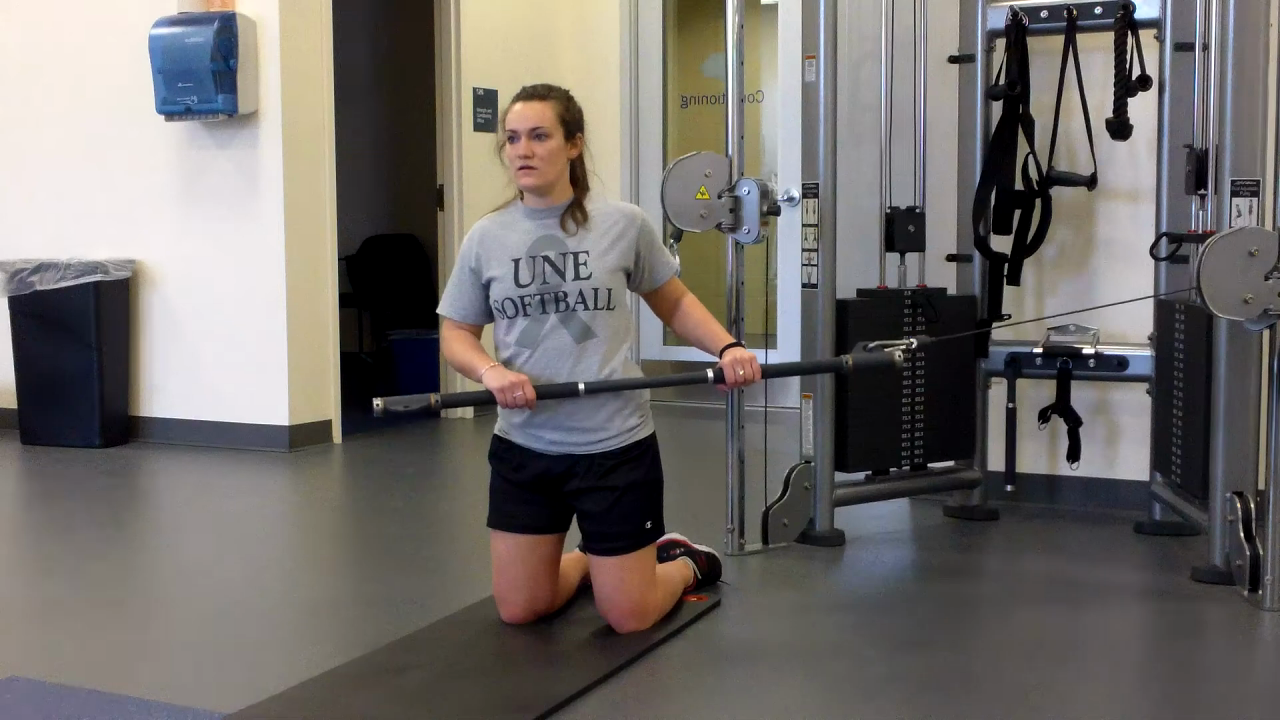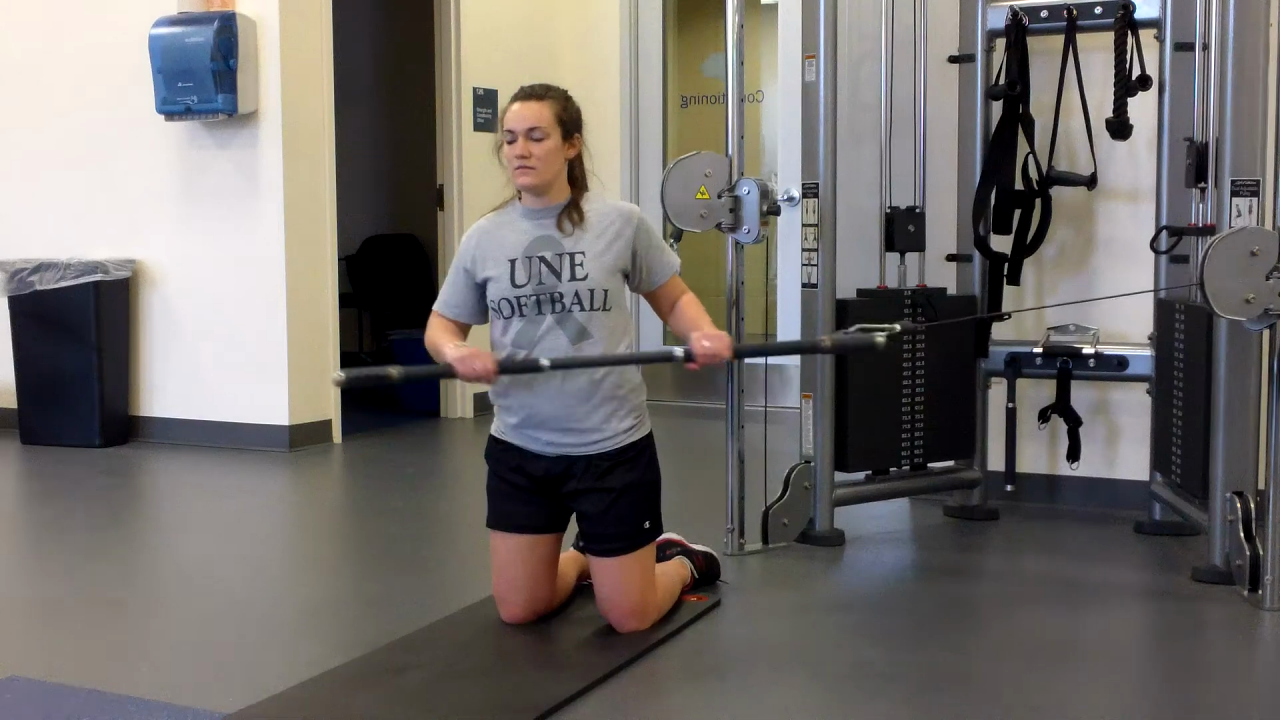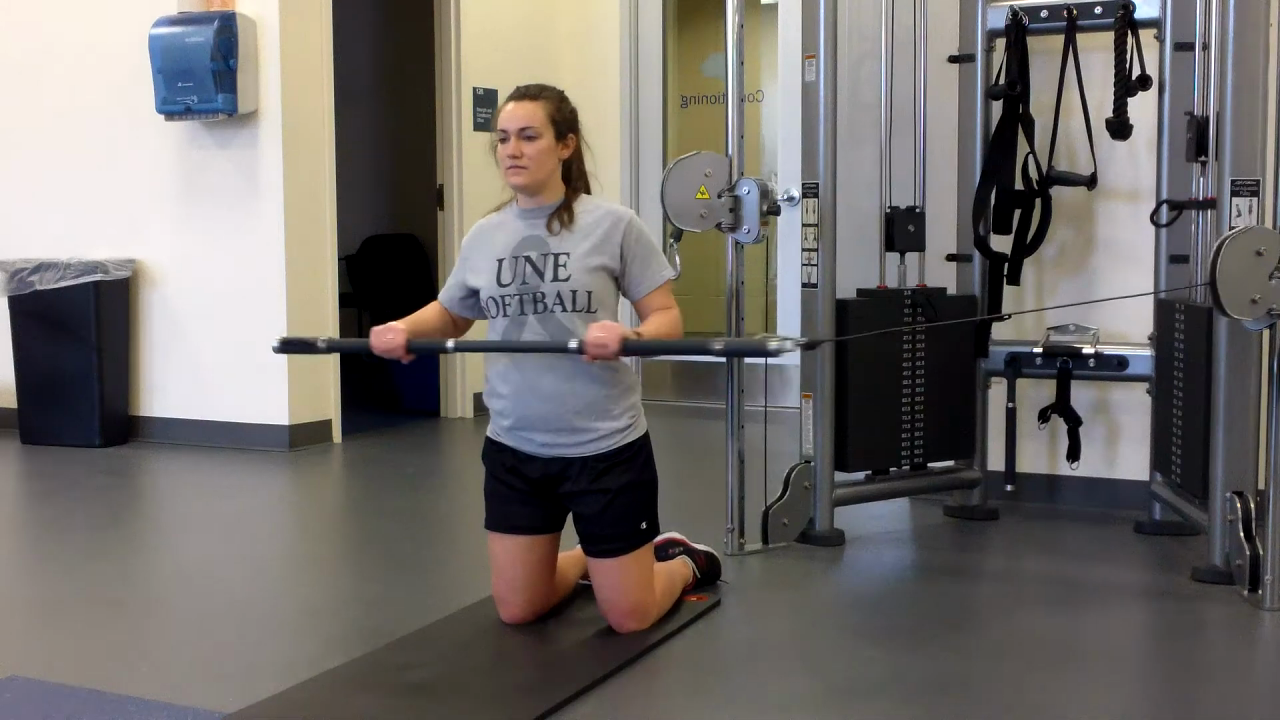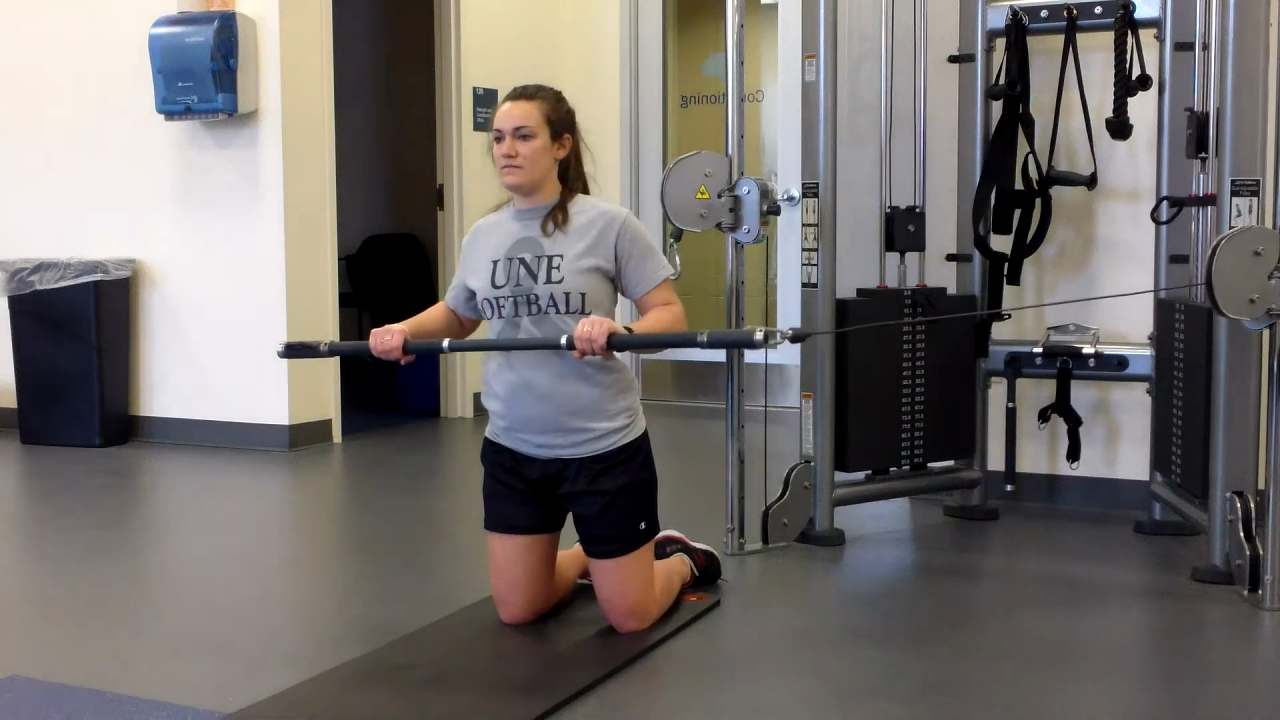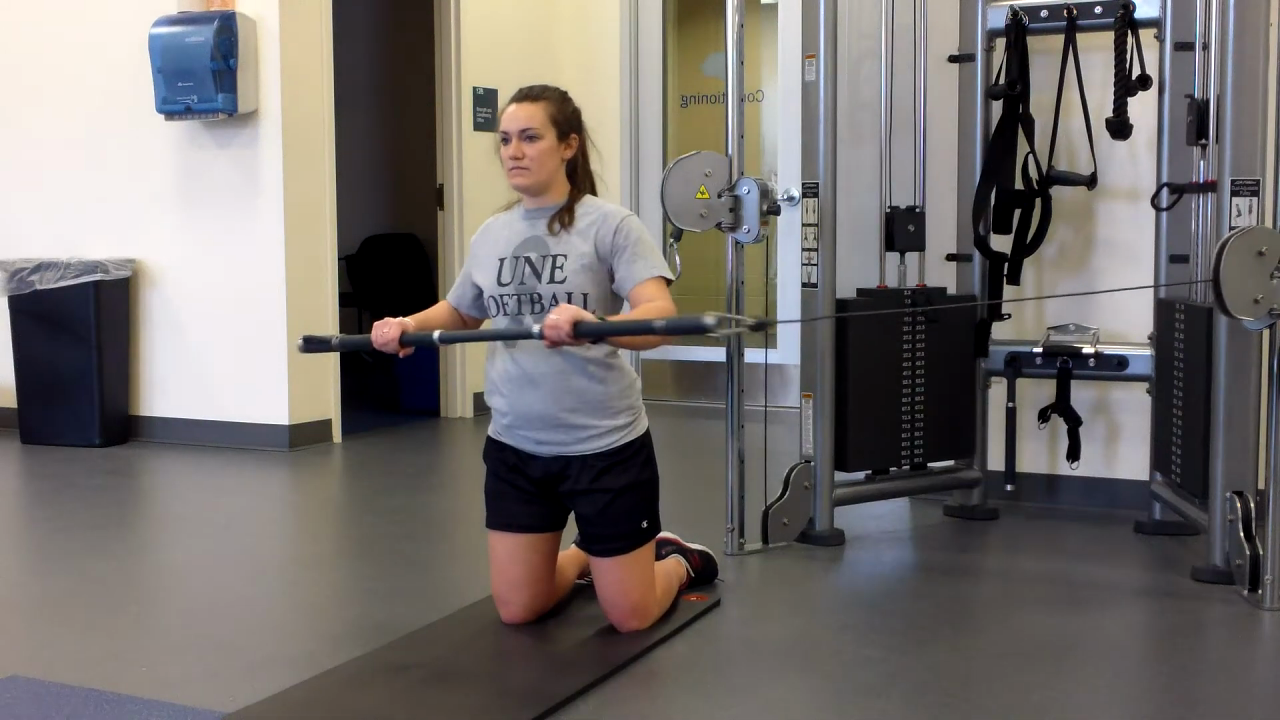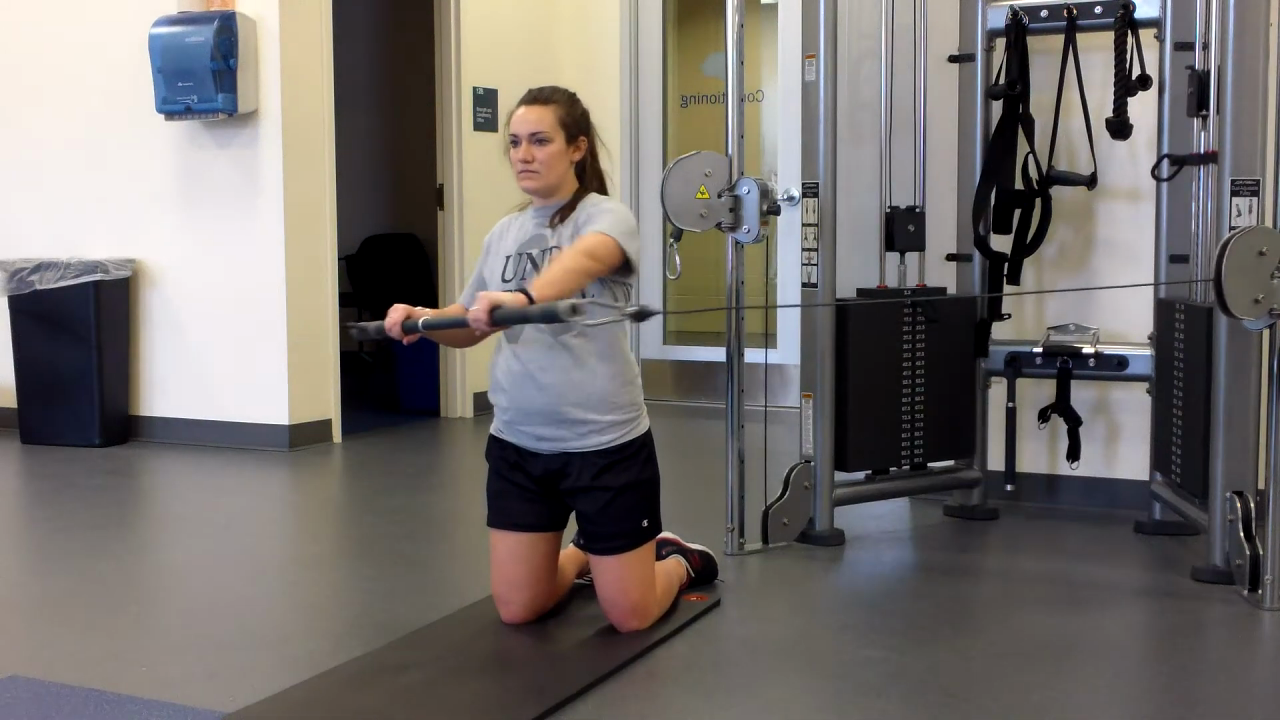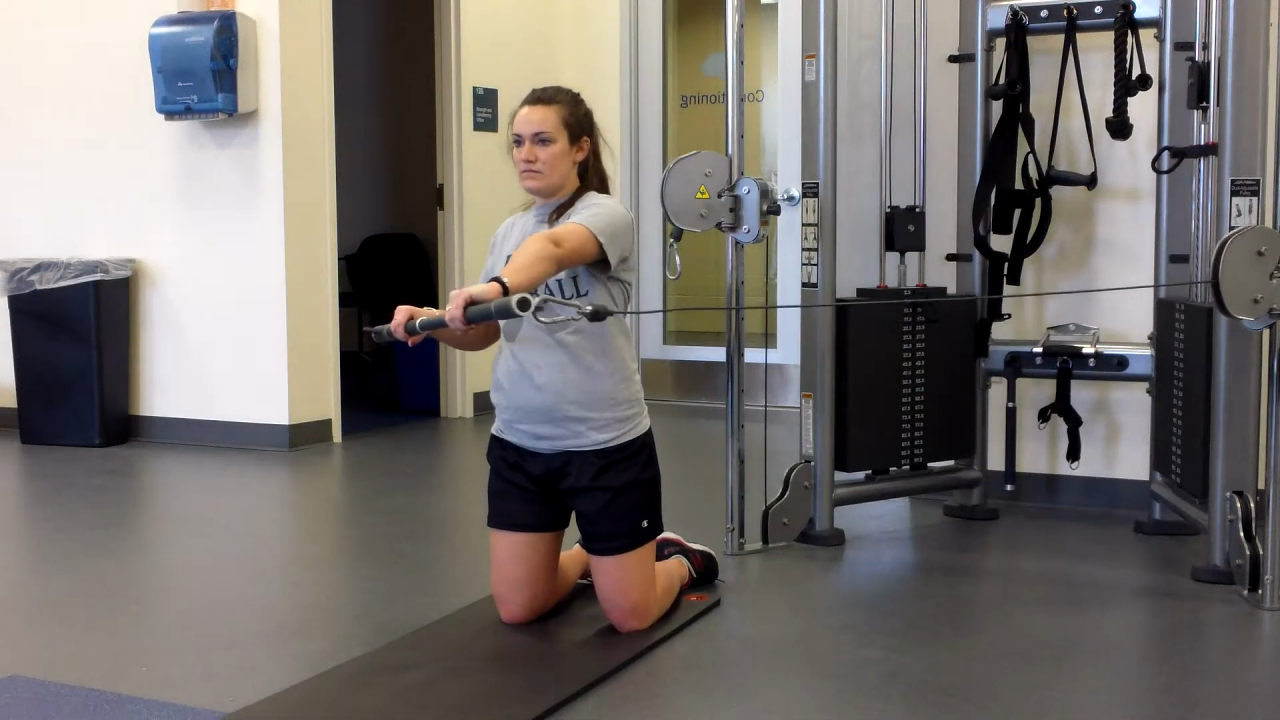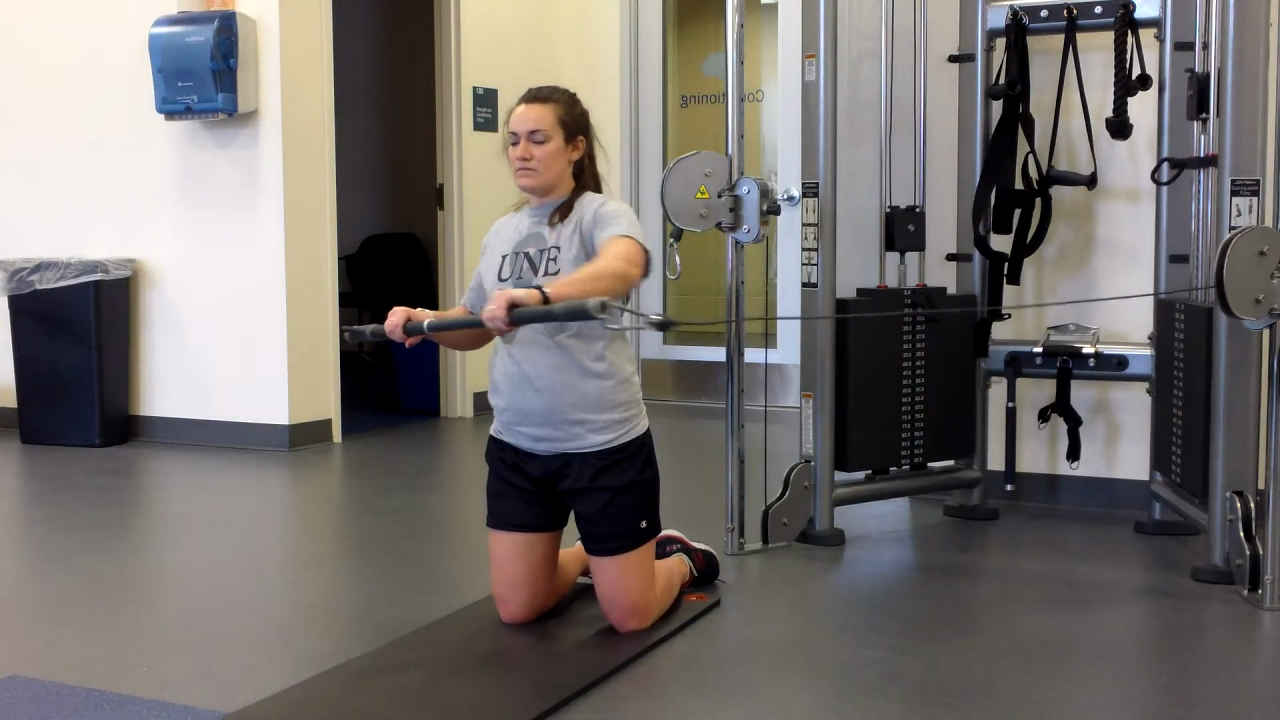
dt=0.3s
person 1, frame 1
left shoulder: (624, 224)
right shoulder: (484, 238)
left elbow: (674, 302)
right elbow: (455, 335)
left wrist: (727, 347)
right wrist: (489, 370)
left hip: (614, 445)
right hip: (523, 447)
left knee: (629, 616)
right knee: (519, 610)
left ankle: (684, 562)
right ankle: (590, 560)
person 1, frame 2
left shoulder: (621, 223)
right shoulder: (483, 237)
left elbow: (673, 298)
right elbow: (443, 324)
left wrist: (703, 333)
right wrist: (453, 350)
left hip: (611, 444)
right hip: (520, 447)
left knee: (630, 617)
right knee: (518, 611)
left ankle: (683, 561)
right ankle: (585, 557)
person 1, frame 3
left shoulder: (614, 225)
right shoulder: (483, 236)
left elbow: (667, 320)
right elbow: (451, 315)
left wrist: (628, 335)
right wrist: (404, 328)
left hip: (605, 446)
right hip: (514, 448)
left knee: (629, 617)
right knee: (517, 610)
left ankle: (681, 561)
right ankle: (587, 560)
person 1, frame 4
left shoulder: (609, 226)
right shoulder: (481, 236)
left elbow: (670, 315)
right elbow: (456, 317)
left wrist: (620, 332)
right wrist: (403, 329)
left hip: (602, 446)
right hip: (512, 449)
left knee: (629, 616)
right knee: (516, 612)
left ankle: (680, 559)
right ankle: (586, 558)
person 1, frame 5
left shoulder: (611, 225)
right shoulder: (490, 234)
left elbow: (659, 317)
right elbow: (458, 315)
left wrist: (589, 323)
right wrist: (408, 325)
left hip: (605, 444)
right hip: (515, 448)
left knee: (629, 616)
right knee: (517, 610)
left ankle: (677, 560)
right ankle: (582, 557)
person 1, frame 6
left shoulder: (606, 216)
right shoulder: (503, 233)
left elbow: (583, 258)
right elbow: (468, 325)
left wrist: (523, 297)
right wrist: (420, 317)
left hip: (605, 442)
right hip: (517, 445)
left knee: (630, 616)
right knee: (516, 610)
left ankle: (680, 561)
right ankle: (584, 555)
person 1, frame 7
left shoulder: (603, 215)
right shoulder: (508, 231)
left elbow: (553, 247)
right elbow: (482, 332)
left wrist: (494, 287)
right wrist: (428, 320)
left hip: (605, 443)
right hip: (518, 444)
left knee: (631, 616)
right knee: (517, 609)
left ankle: (680, 561)
right ankle: (586, 558)
person 1, frame 8
left shoulder: (604, 214)
right shoulder: (501, 232)
left elbow: (625, 267)
right elbow: (474, 329)
left wrist: (535, 295)
right wrist: (422, 320)
left hip: (604, 443)
right hip: (517, 445)
left knee: (630, 616)
right knee: (517, 610)
left ankle: (681, 559)
right ankle: (588, 555)
